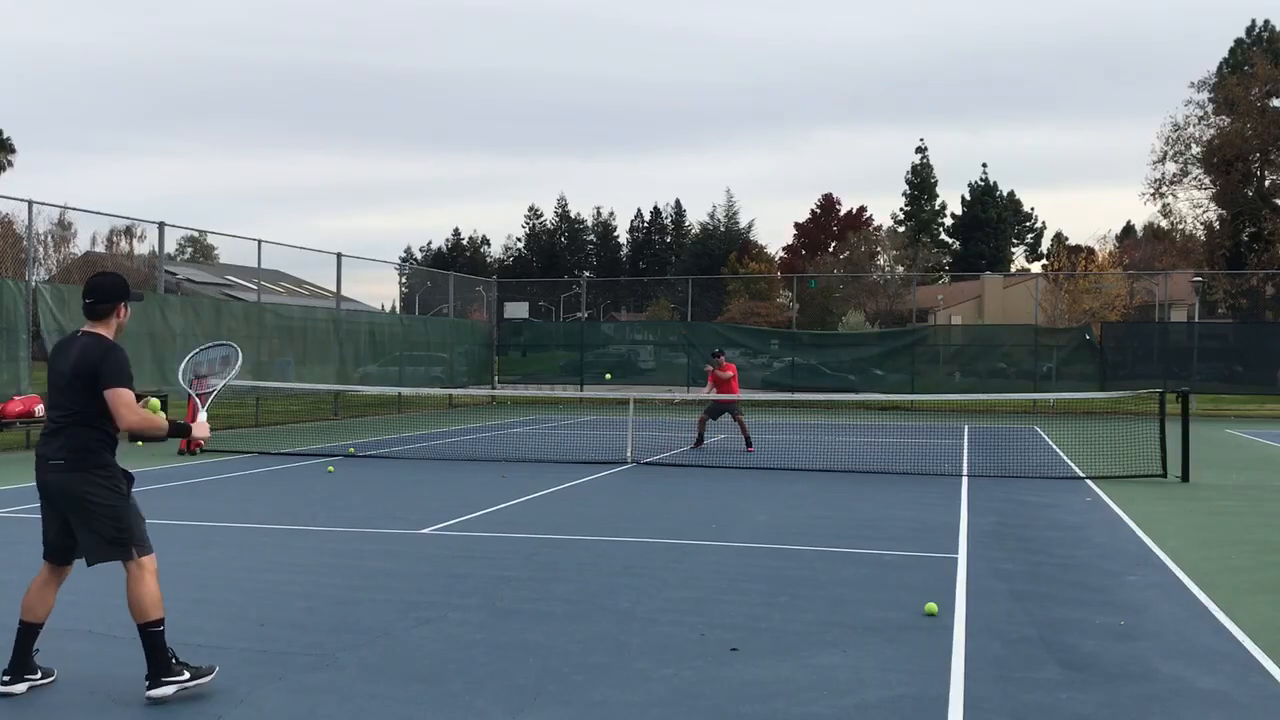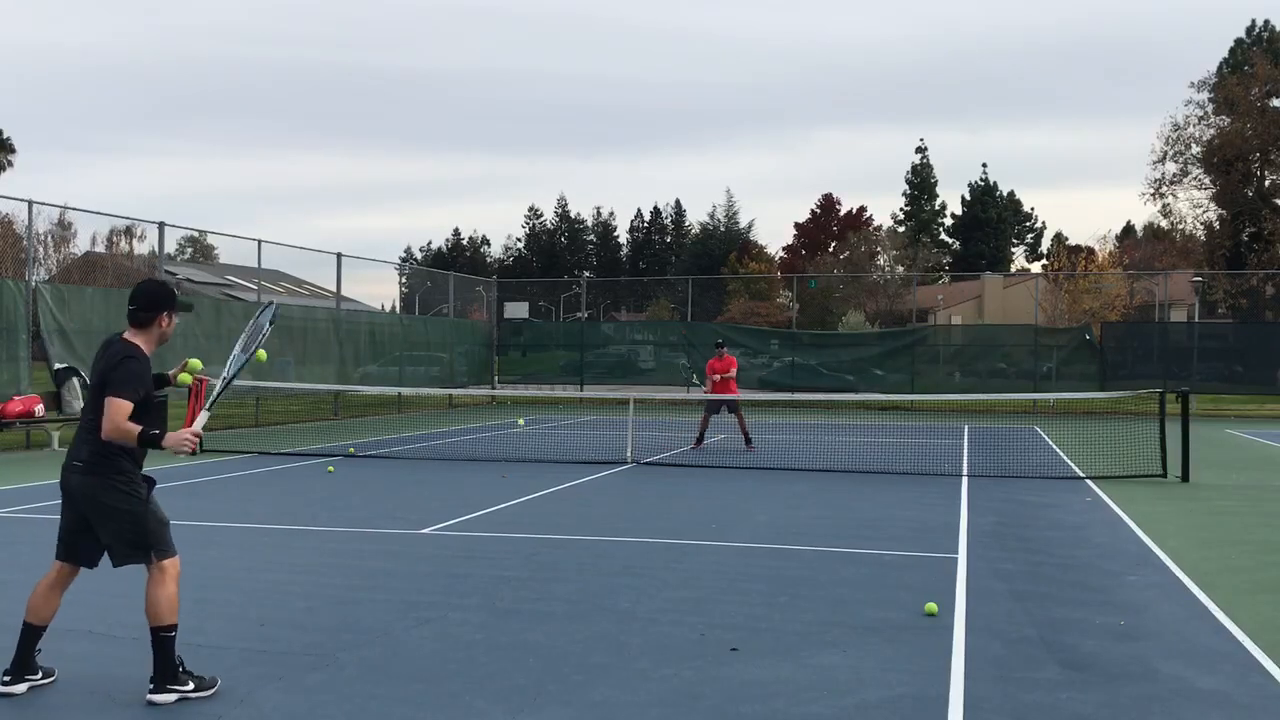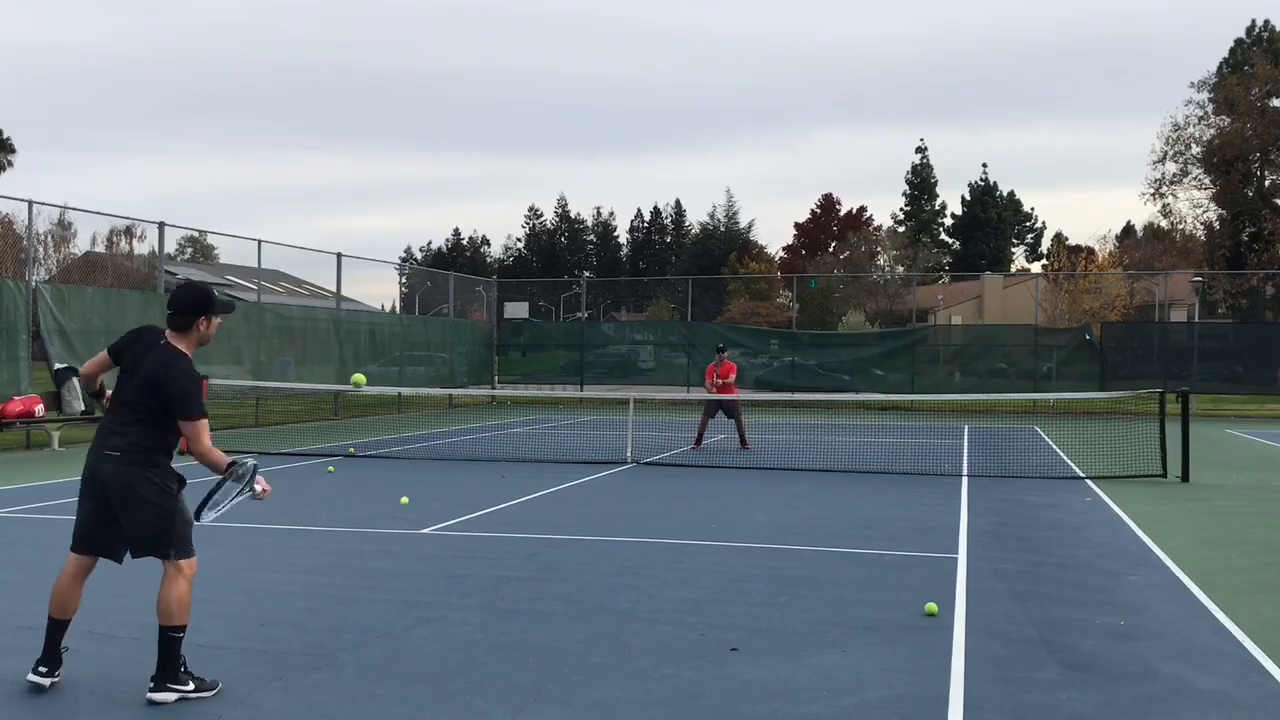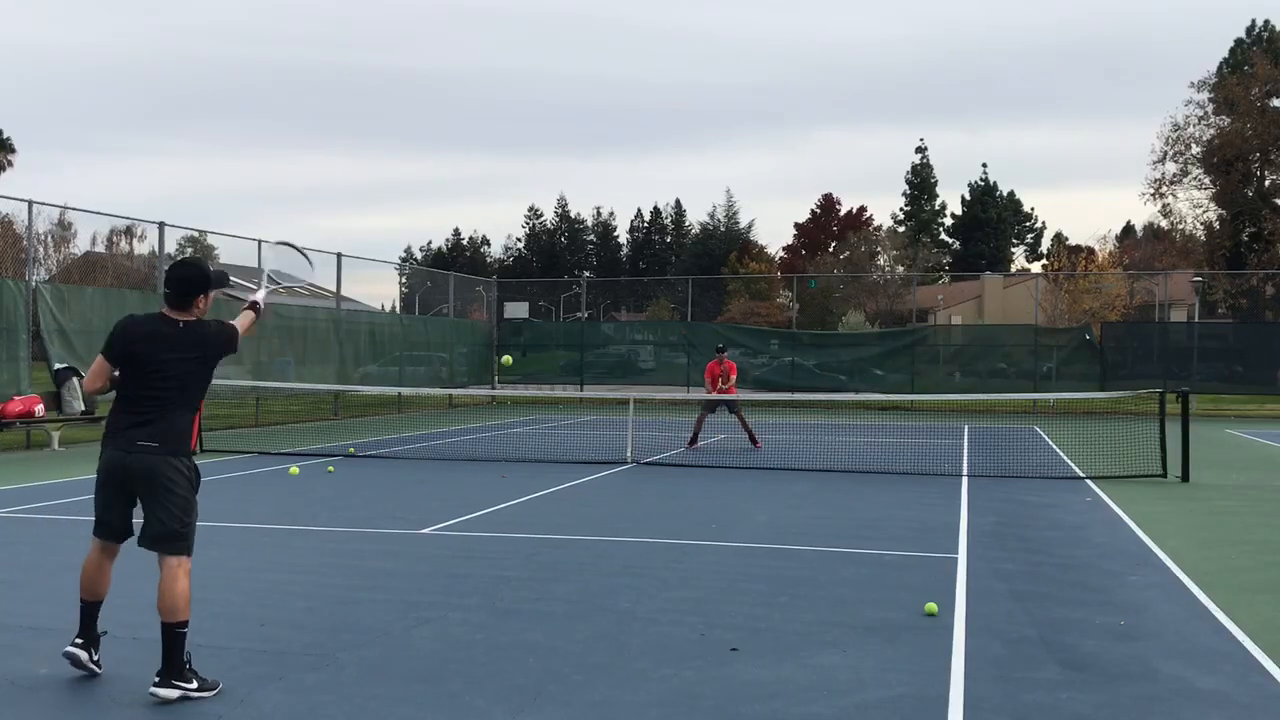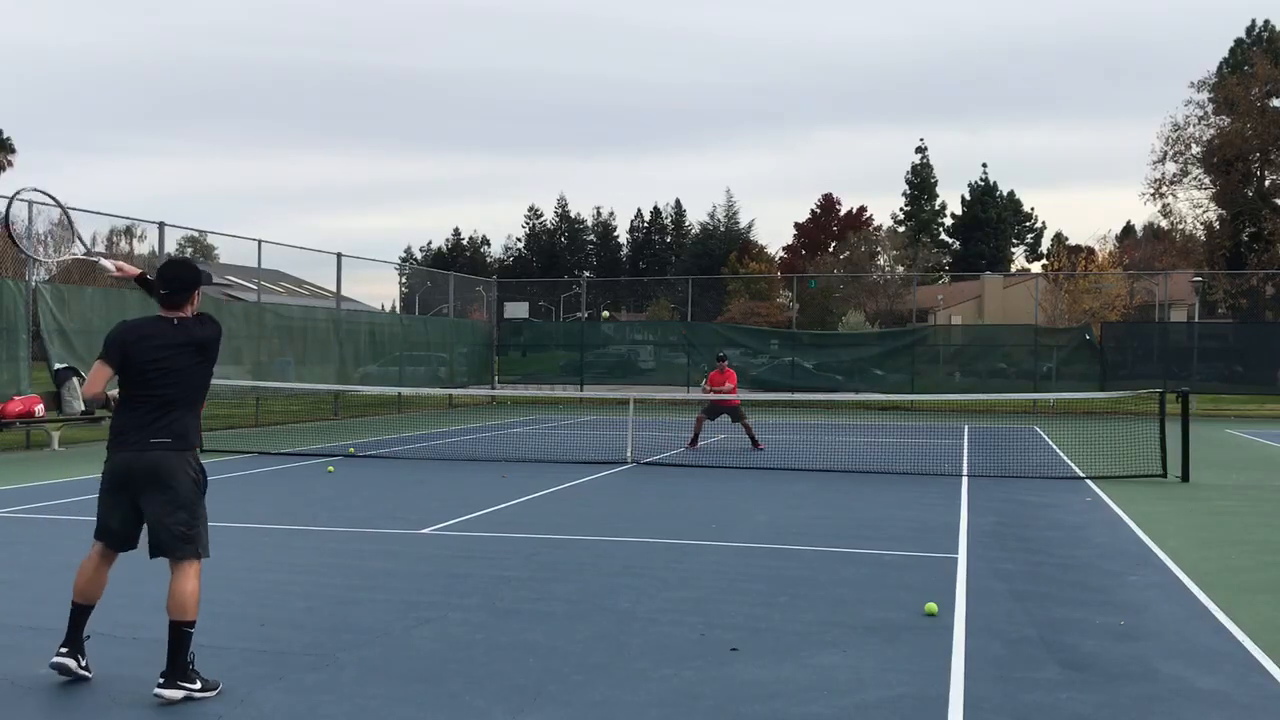
dt=0.2s
person 1, frame 1
left shoulder: (63, 348)
right shoulder: (108, 353)
right elbow: (128, 419)
left wrist: (120, 410)
right wrist: (183, 429)
left hip: (51, 471)
right hip: (91, 473)
left knee: (54, 567)
right knee: (141, 563)
right ankle: (163, 670)
person 1, frame 2
left shoulder: (118, 346)
right shoulder: (130, 362)
right elbow: (113, 429)
left wrist: (164, 379)
right wrist: (162, 439)
left hip: (78, 474)
right hip: (111, 478)
left knee: (63, 569)
right knee: (165, 566)
right ankle: (168, 677)
person 1, frame 3
left shoulder: (141, 337)
right shoulder: (183, 376)
left elbow: (87, 373)
right elbow: (201, 449)
left wrist: (103, 399)
left hip: (101, 465)
right hip: (143, 473)
left knee: (79, 561)
right knee: (180, 566)
left ankle: (47, 662)
right ankle: (169, 676)
person 1, frame 4
left shoulder: (130, 328)
right shoulder: (213, 338)
left elbow: (92, 385)
right elbow: (239, 327)
right wrist: (256, 304)
left hip: (117, 452)
right hip: (161, 462)
left knee: (104, 546)
right knee: (176, 562)
left ankle: (85, 640)
right ankle: (173, 672)
person 1, frame 5
left shoulder: (126, 333)
right shoulder: (207, 332)
left elbow: (91, 393)
right elbow: (191, 313)
left wrist: (119, 398)
right wrist: (139, 276)
left hip: (124, 456)
right hip: (175, 461)
left knee: (103, 551)
right knee: (186, 564)
left ankle: (71, 647)
right ankle: (177, 674)
